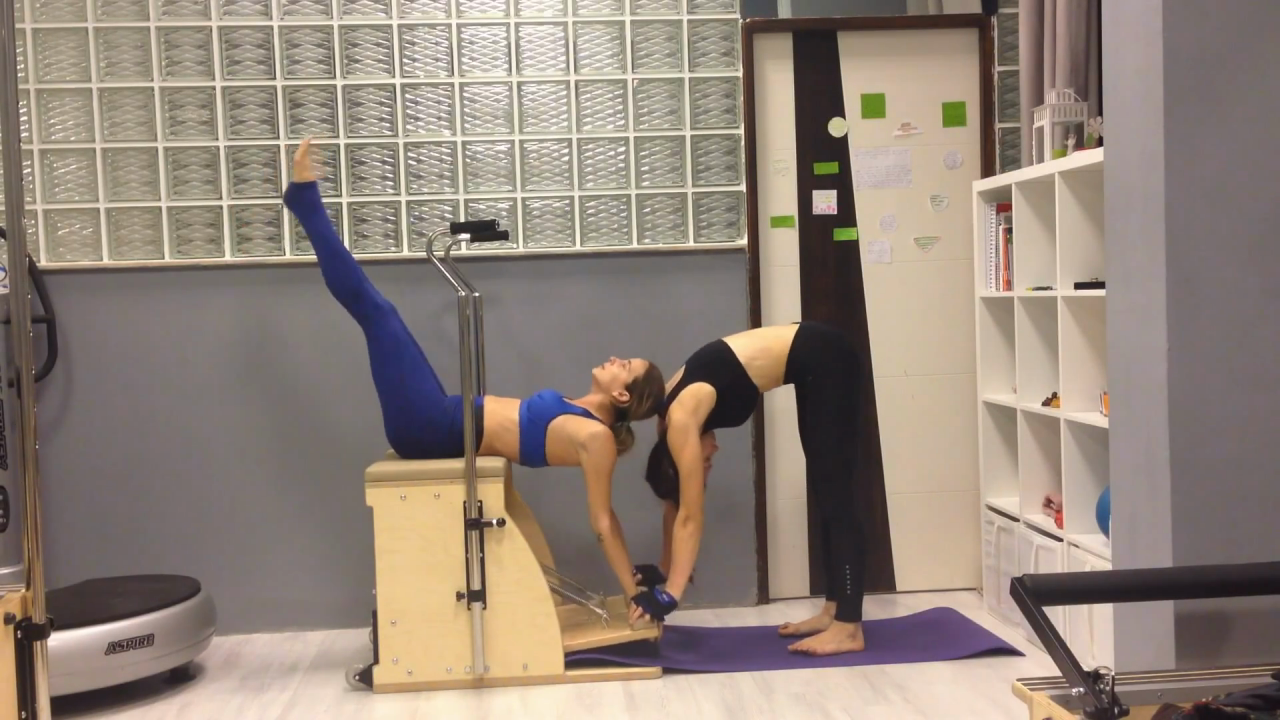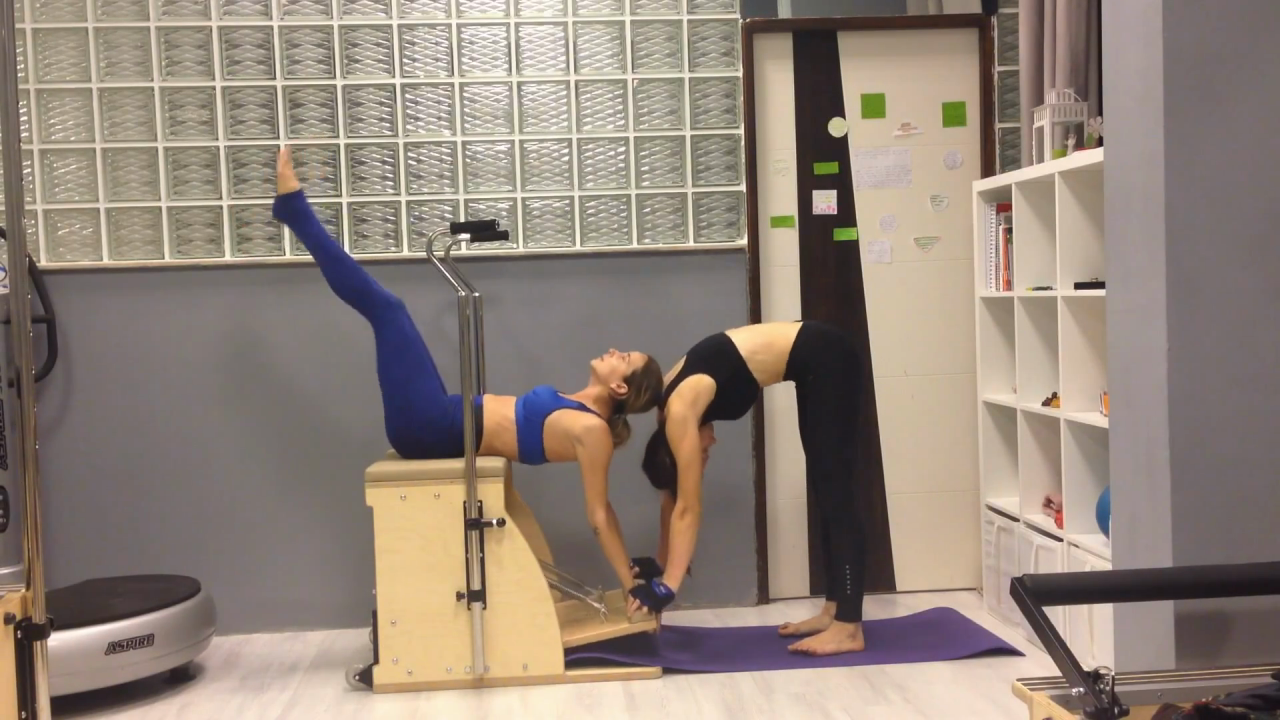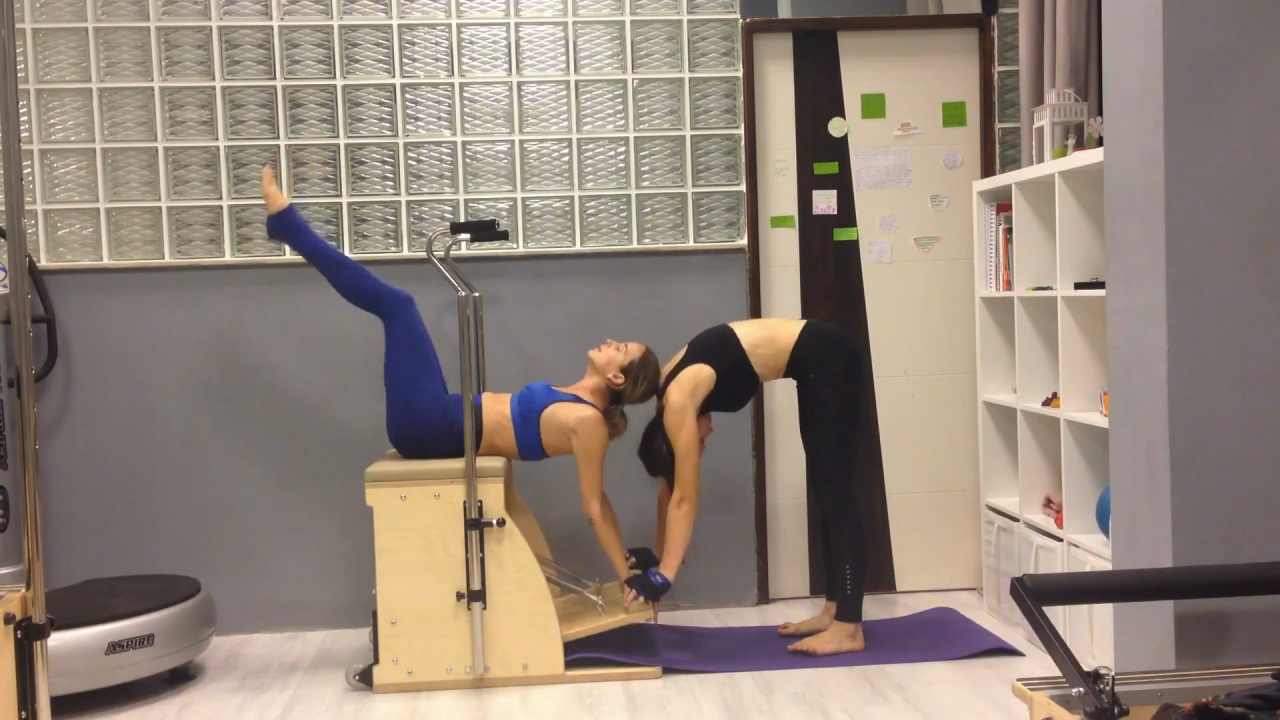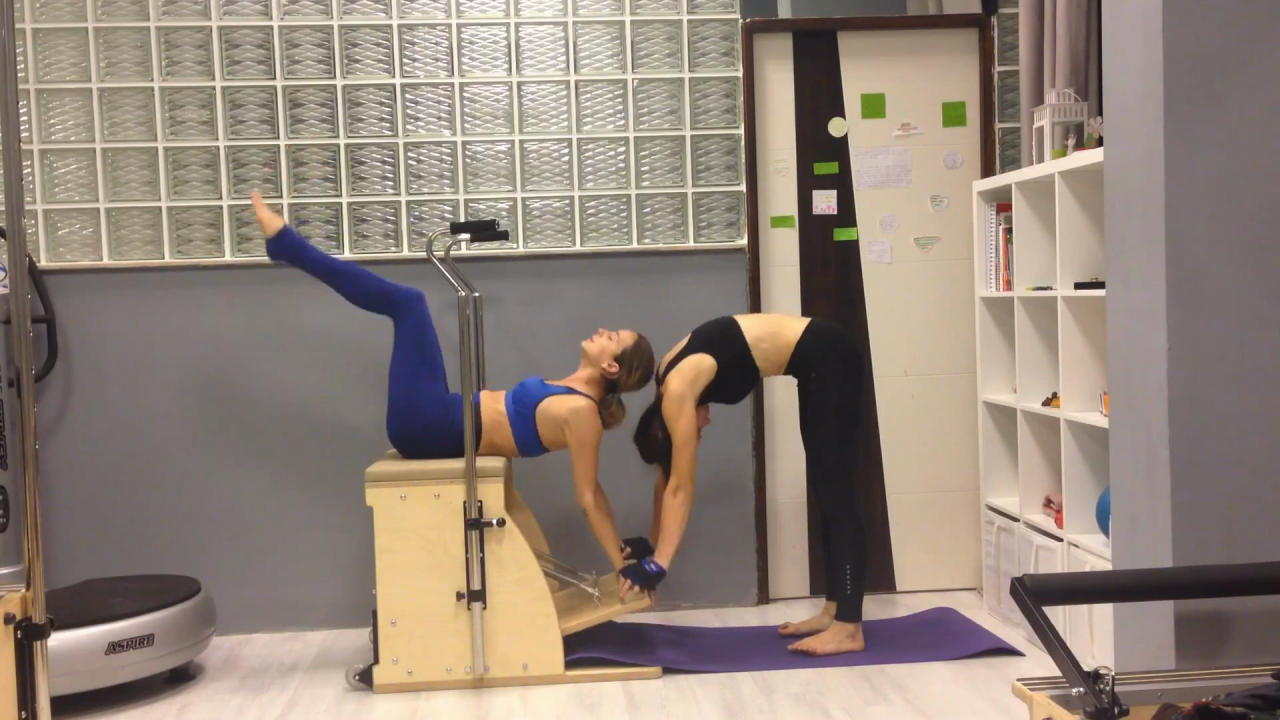
dt=0.1s
person 1, frame 1
left shoulder: (597, 437)
right shoulder: (582, 415)
left elbow: (604, 522)
left wrist: (636, 592)
left hip: (429, 430)
right hip: (441, 423)
left knee: (375, 313)
right knee: (378, 312)
left ankle: (306, 196)
person 1, frame 2
left shoulder: (592, 430)
right shoulder: (579, 412)
left elbow: (599, 515)
left wrist: (632, 585)
left hip: (430, 430)
right hip: (442, 421)
left knee: (386, 310)
right knee: (388, 309)
left ankle: (296, 208)
person 1, frame 3
left shoulder: (588, 421)
right shoulder: (578, 403)
left elbow: (596, 507)
left wrist: (628, 575)
left hip: (429, 429)
right hip: (443, 423)
left knee: (395, 306)
right knee: (398, 306)
left ankle: (286, 221)
person 1, frame 4
left shoulder: (582, 411)
right shoulder: (574, 394)
left elbow: (589, 496)
left wrist: (623, 565)
left hip: (430, 430)
right hip: (442, 421)
left knee: (408, 305)
right knee: (411, 303)
left ankle: (286, 240)
right ankle: (287, 242)
person 2, frame 1
left shoulder: (681, 421)
right shoulder: (673, 416)
left elbow: (690, 518)
right elbow: (675, 507)
left wrist: (668, 593)
right wrist: (662, 574)
left hip: (827, 360)
right hip: (814, 362)
left knee: (834, 494)
right knee: (824, 490)
left ankle: (849, 628)
right ankle: (835, 611)
person 2, frame 2
left shoulder: (680, 413)
right shoulder: (672, 406)
left elbow: (687, 510)
right elbow: (673, 499)
left wrist: (666, 586)
right wrist: (661, 568)
left hip: (828, 360)
right hip: (815, 362)
left knee: (835, 494)
right knee: (824, 490)
left ankle: (849, 628)
right ankle: (835, 611)
person 2, frame 3
left shoulder: (678, 401)
right shoulder: (671, 393)
left elbow: (684, 499)
right elbow: (670, 486)
left wrist: (661, 575)
right wrist: (655, 556)
left hip: (829, 359)
right hip: (816, 362)
left knee: (835, 493)
right knee: (825, 490)
left ankle: (849, 628)
right ankle: (835, 610)
person 2, frame 4
left shoulder: (678, 390)
right shoulder: (670, 383)
left elbow: (680, 487)
right elbow: (667, 475)
left wrist: (657, 564)
right wrist: (652, 547)
left hip: (831, 359)
right hip: (818, 361)
left knee: (836, 493)
right knee: (825, 490)
left ankle: (849, 628)
right ankle: (835, 610)
